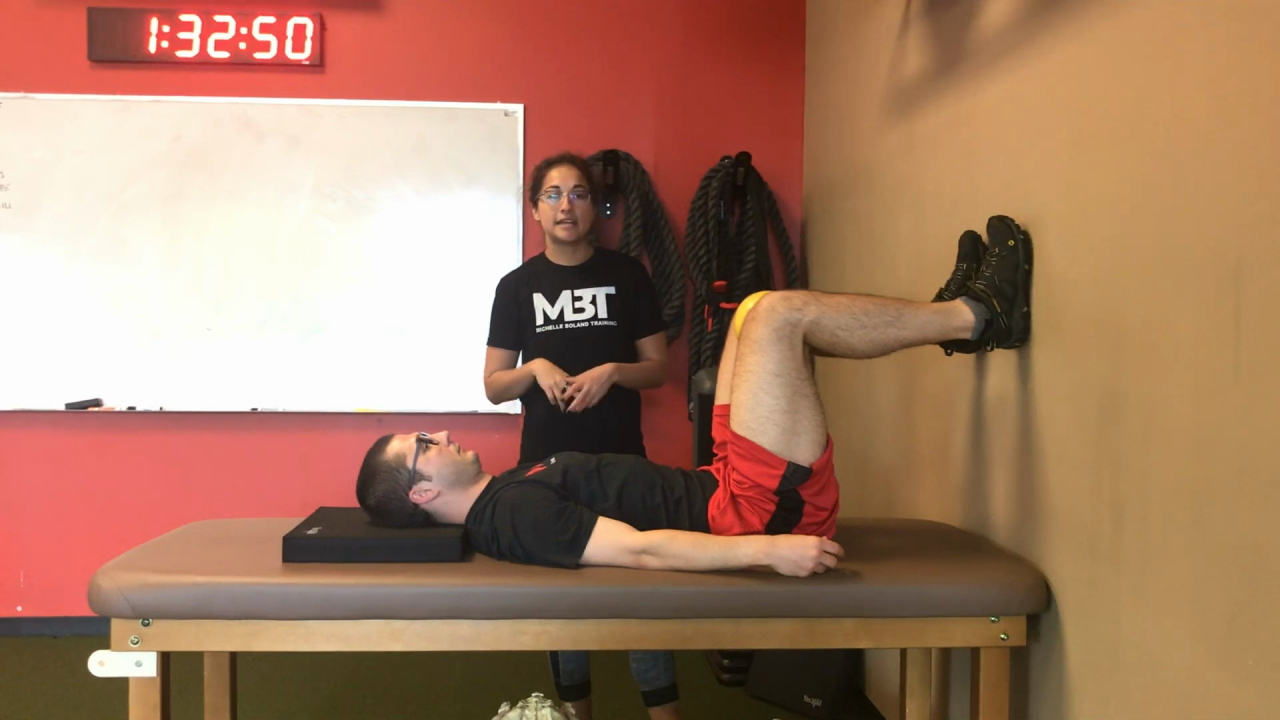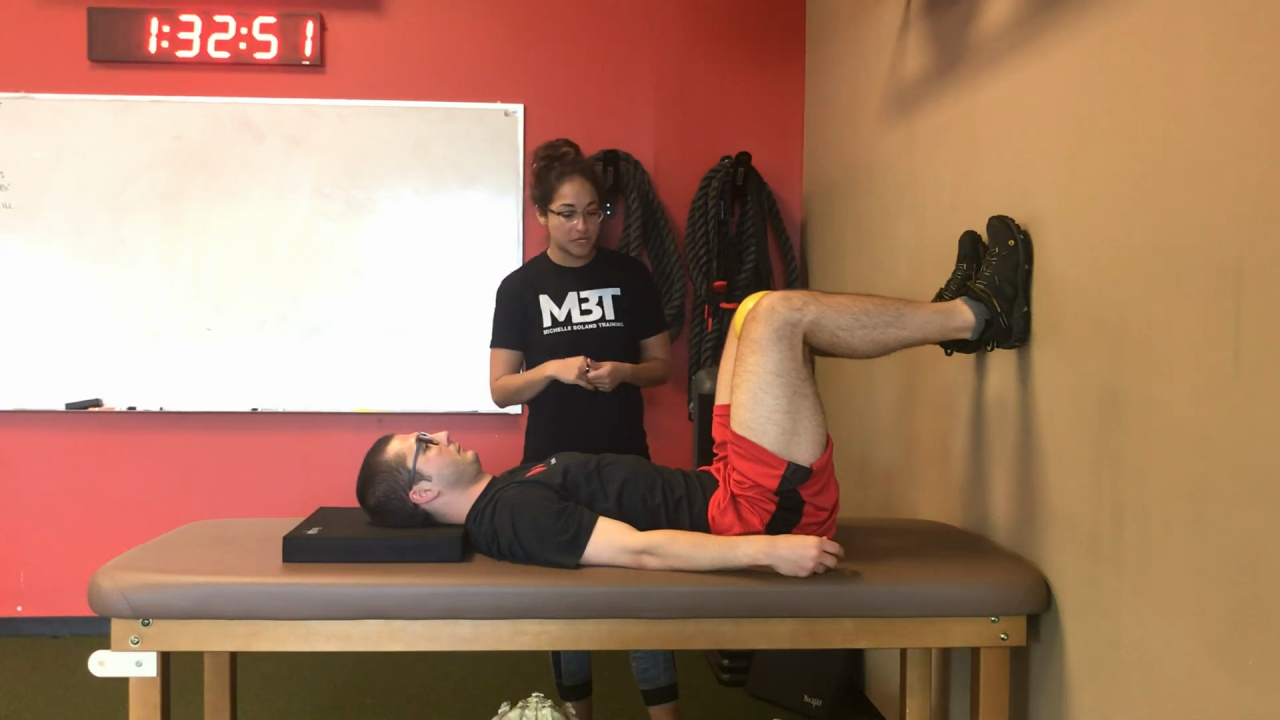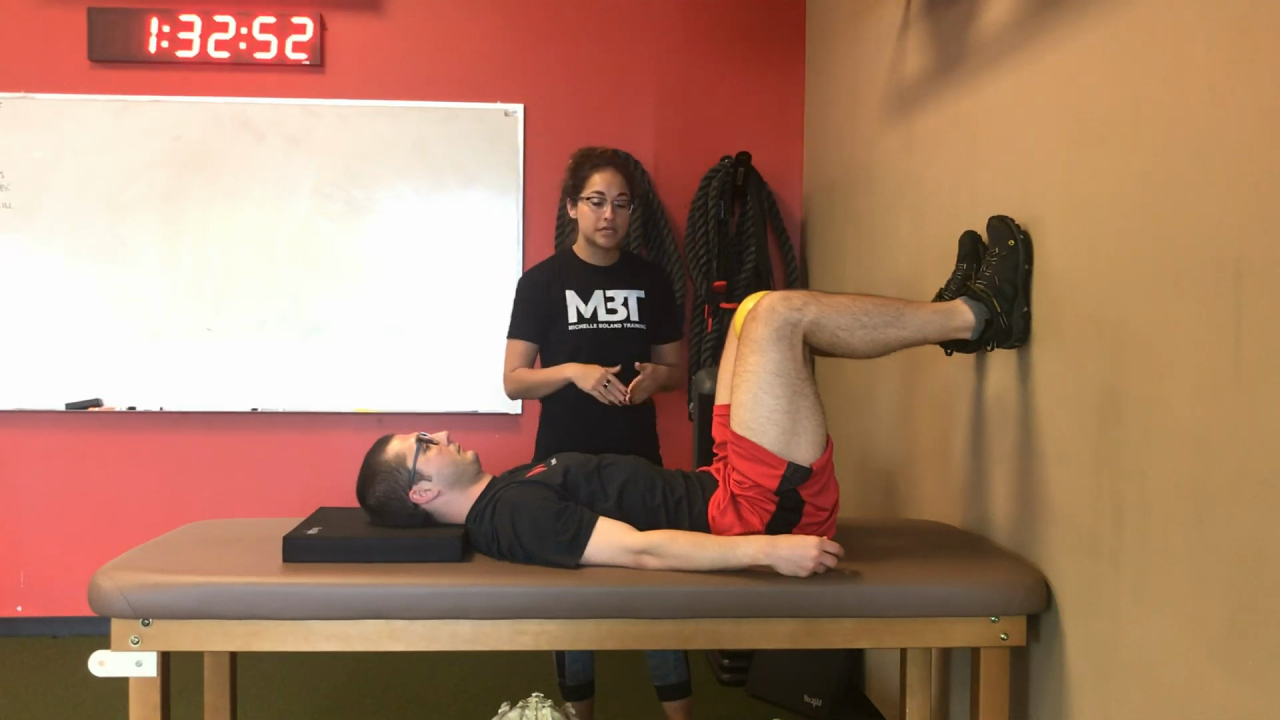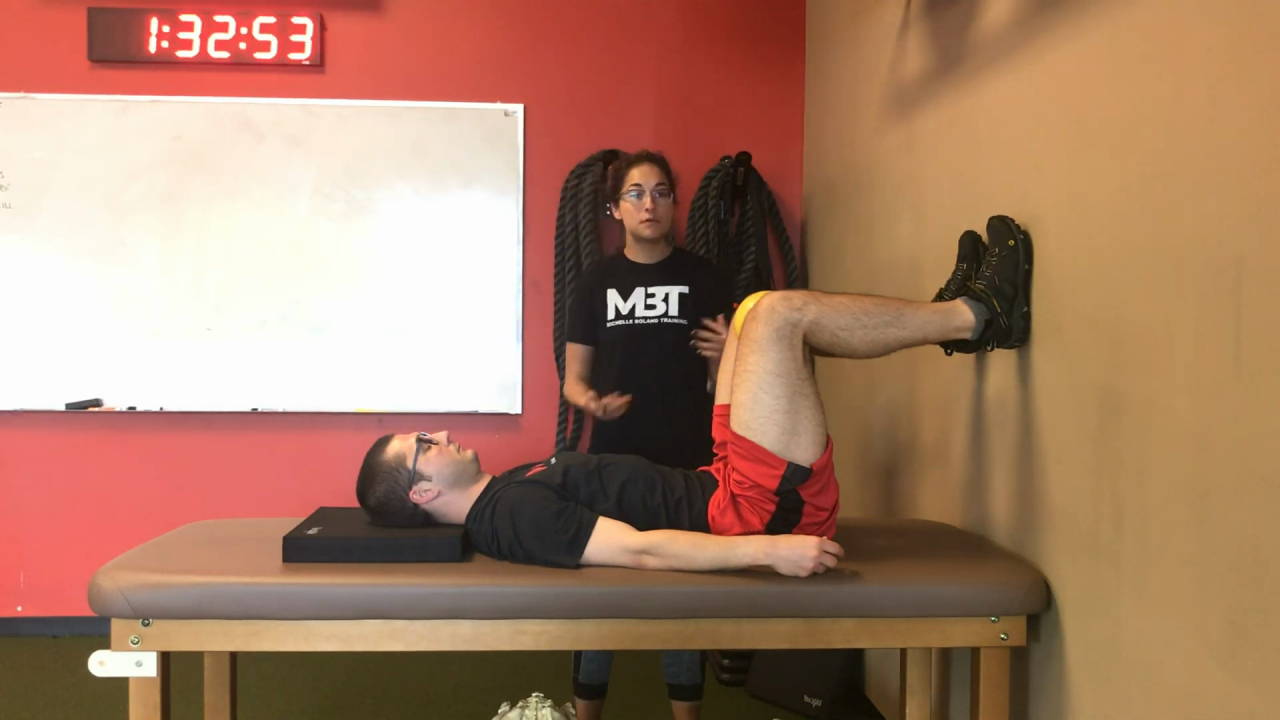
dt=1s
person 1, frame 1
left shoulder: (505, 498)
right shoulder: (509, 513)
right elbow: (638, 550)
right wrist: (770, 548)
left hip: (717, 491)
right hip: (749, 513)
left knee: (761, 313)
right knee: (777, 313)
left ankle: (956, 315)
right ankle: (973, 317)
person 1, frame 2
left shoulder: (508, 493)
right shoulder: (513, 514)
right elbow: (640, 550)
right wrist: (768, 550)
left hip: (719, 488)
right hip: (754, 512)
left knee: (760, 314)
right knee: (778, 313)
left ankle: (954, 315)
right ankle: (975, 315)
person 1, frame 3
left shoulder: (507, 492)
right shoulder: (512, 516)
right elbow: (639, 550)
right wrist: (770, 549)
left hip: (720, 490)
right hip: (749, 511)
left knee: (763, 314)
right knee: (778, 314)
left ankle: (962, 313)
right ankle: (975, 315)
person 1, frame 4
left shoulder: (506, 491)
right shoulder: (511, 517)
right elbow: (639, 551)
right wrist: (770, 549)
left hip: (722, 487)
right hip: (748, 510)
left knee: (766, 314)
right knee: (778, 309)
left ankle: (962, 315)
right ankle: (974, 314)
person 2, frame 1
left shoulder: (627, 274)
right shoulder: (517, 285)
left elbow: (659, 367)
right elbow: (493, 386)
left wrist: (613, 372)
right wrist: (534, 368)
left hip: (620, 458)
right hip: (547, 463)
person 2, frame 2
left shoulder: (629, 275)
right shoulder: (519, 288)
left elbow: (661, 365)
right elbow: (501, 389)
left wrist: (624, 372)
right wrist: (552, 368)
left hip: (625, 460)
right hip: (552, 465)
person 2, frame 3
left shoulder: (651, 279)
right shoulder: (543, 281)
left elbow: (674, 368)
right elbow: (514, 380)
left wrist: (656, 376)
right wrist: (571, 370)
left hip: (638, 459)
person 2, frame 4
left shoulder: (703, 277)
right shoulder: (596, 282)
left elbow: (722, 379)
right elbow: (573, 378)
left wrist: (728, 356)
right wrist: (588, 401)
left hip: (686, 461)
right hip: (613, 462)
